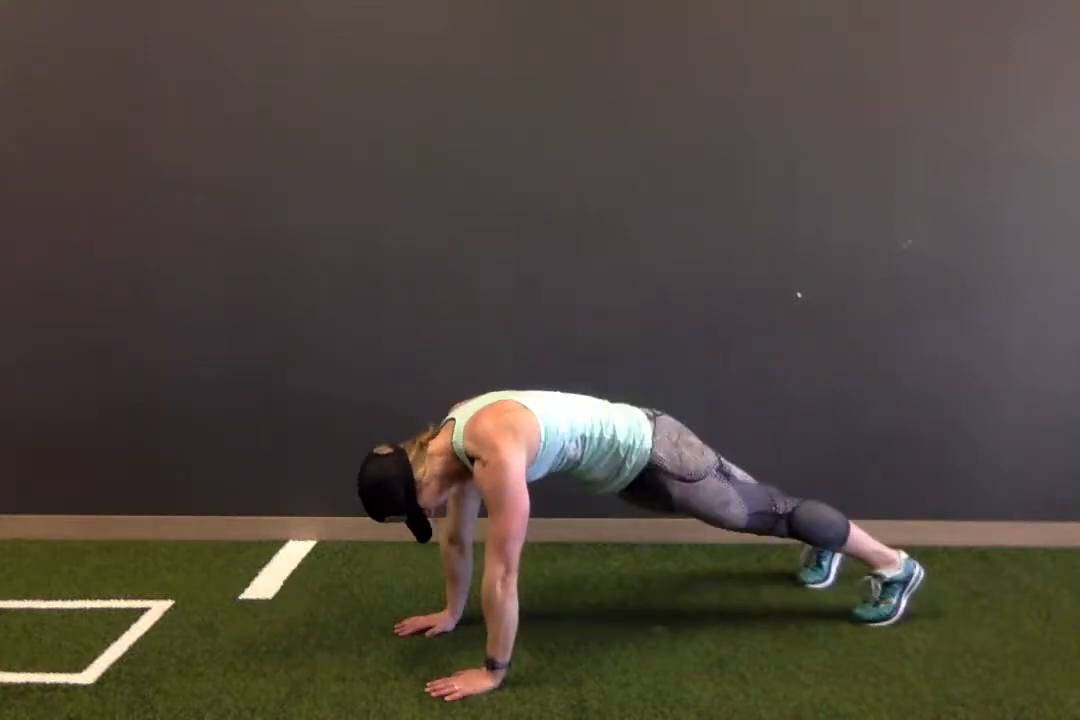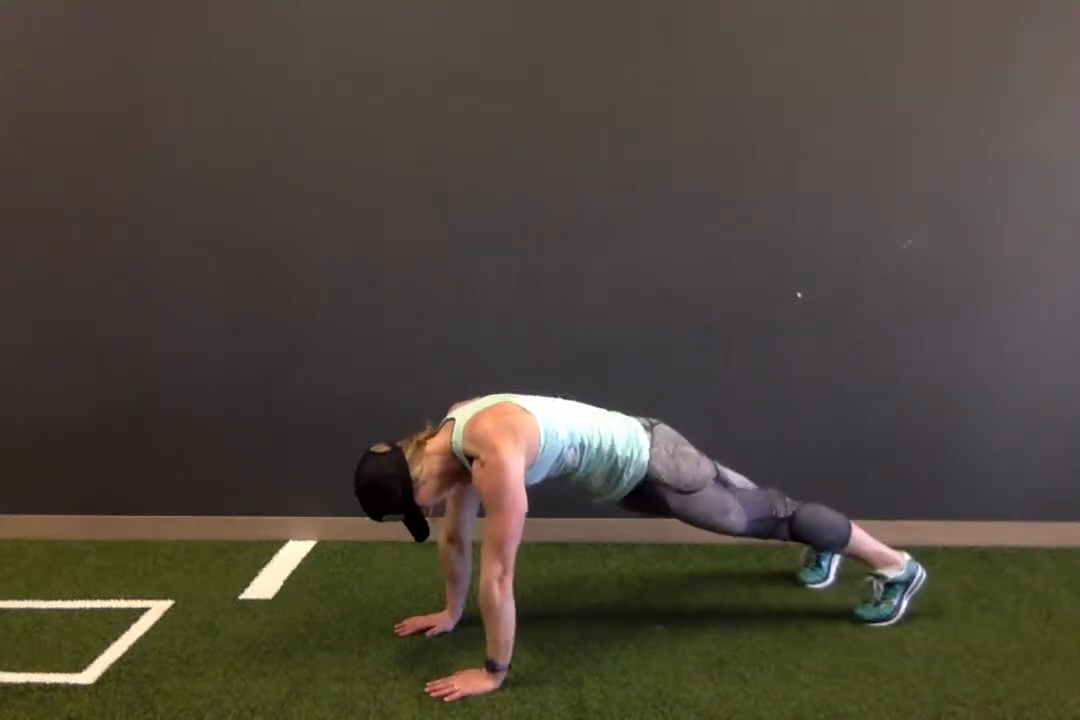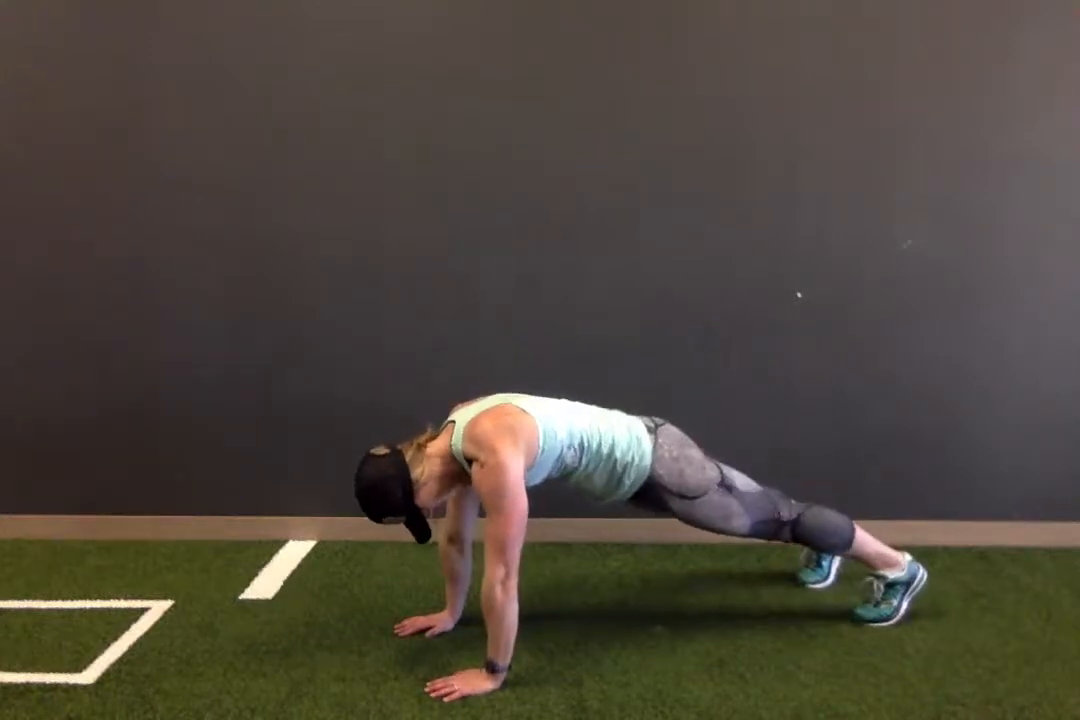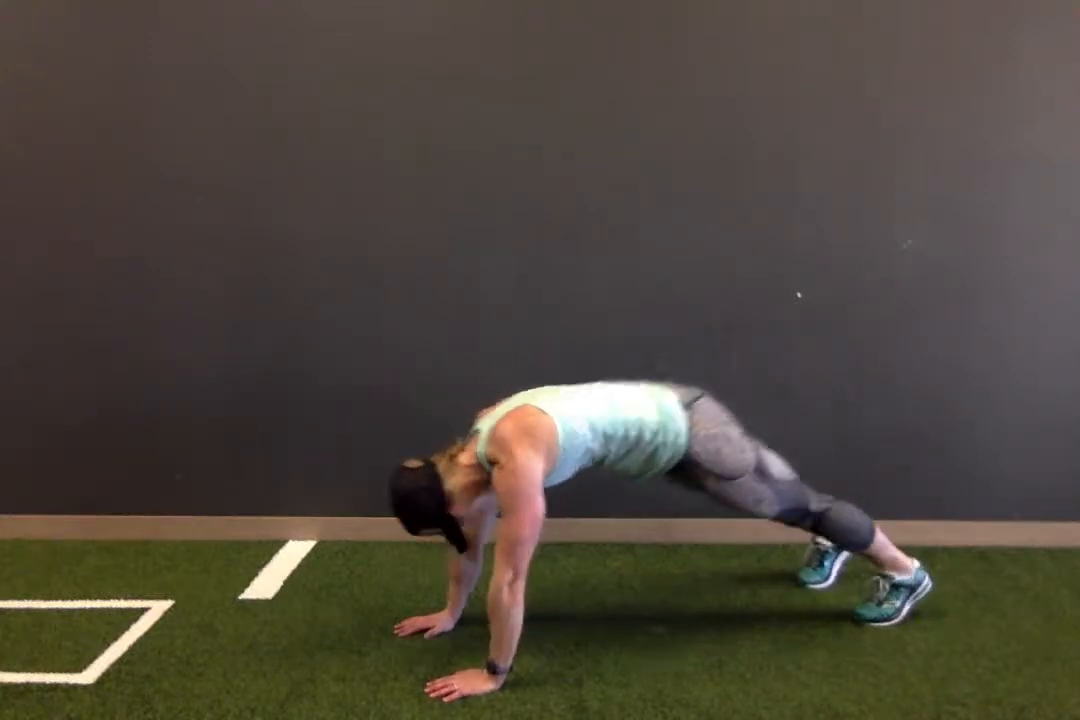
dt=0.2s
person 1, frame 1
left shoulder: (493, 451)
right shoulder: (453, 440)
left elbow: (501, 571)
right elbow: (457, 538)
left wrist: (493, 670)
right wrist: (451, 612)
left hip: (647, 449)
right hip: (628, 460)
left knee: (760, 510)
right knee: (744, 499)
left ankle: (893, 568)
right ankle: (823, 543)
person 1, frame 2
left shoulder: (493, 451)
right shoulder: (452, 438)
left elbow: (498, 571)
right elbow: (455, 537)
left wrist: (494, 671)
right wrist: (451, 612)
left hip: (646, 461)
right hip: (625, 465)
left knee: (761, 512)
right knee: (748, 507)
left ankle: (896, 568)
right ankle: (821, 545)
person 1, frame 3
left shoulder: (492, 454)
right shoulder: (453, 439)
left elbow: (502, 573)
right elbow: (455, 537)
left wrist: (493, 672)
right wrist: (451, 612)
left hip: (648, 459)
right hip: (629, 454)
left knee: (766, 514)
right knee: (749, 505)
left ankle: (897, 568)
right ankle: (822, 547)
person 1, frame 4
left shoulder: (514, 458)
right shoulder: (480, 443)
left elbow: (510, 577)
right elbow: (473, 536)
left wrist: (494, 673)
right wrist: (451, 611)
left hip: (683, 430)
right hip: (662, 415)
left knee: (794, 501)
right knee: (777, 494)
left ankle: (904, 572)
right ankle: (827, 546)
